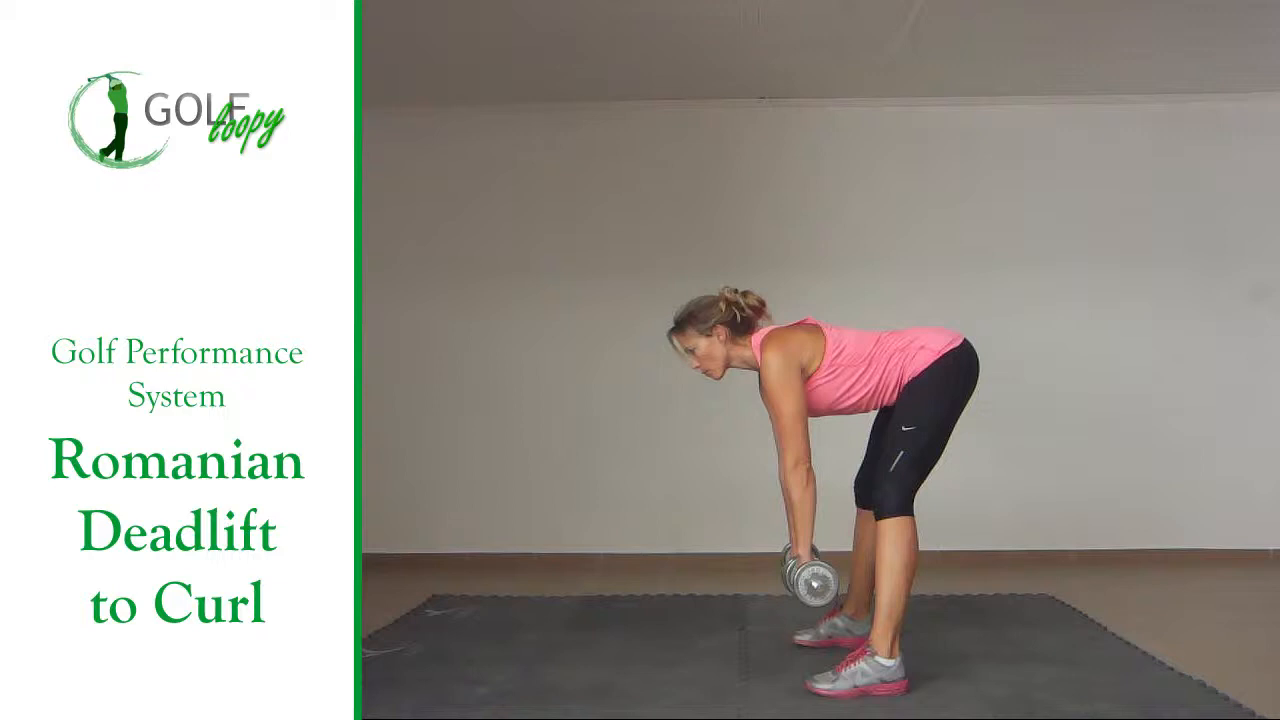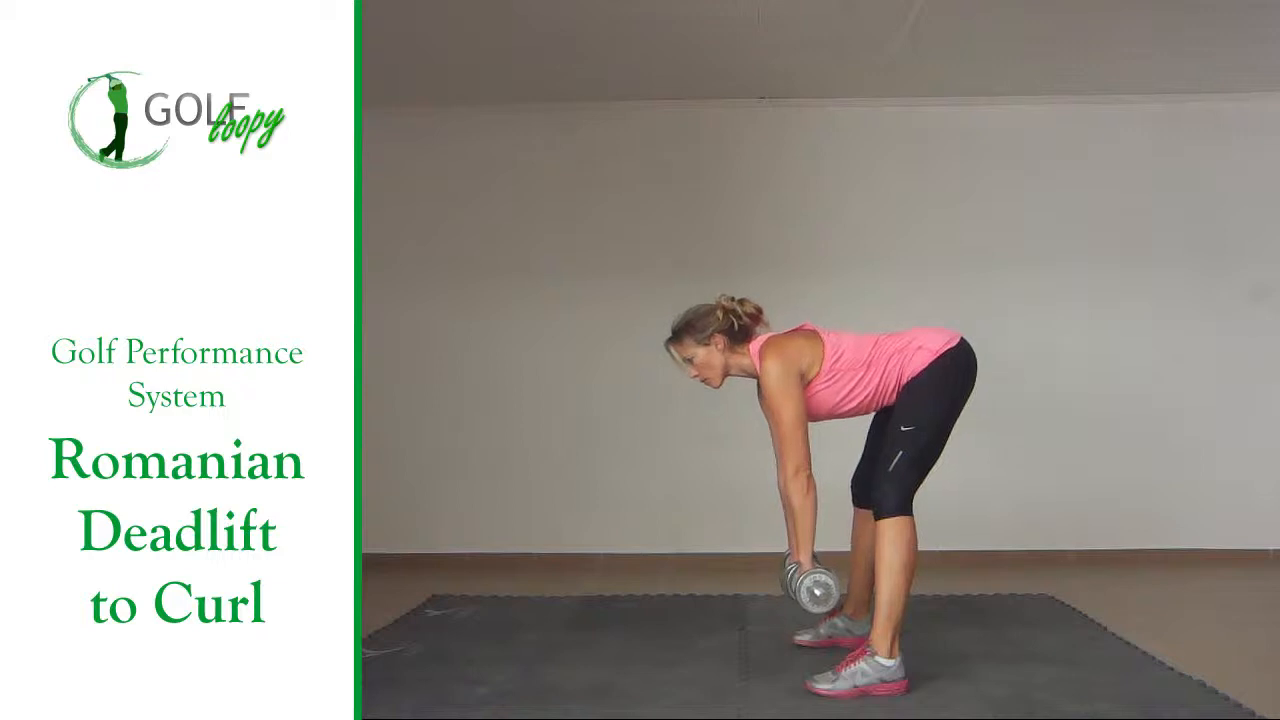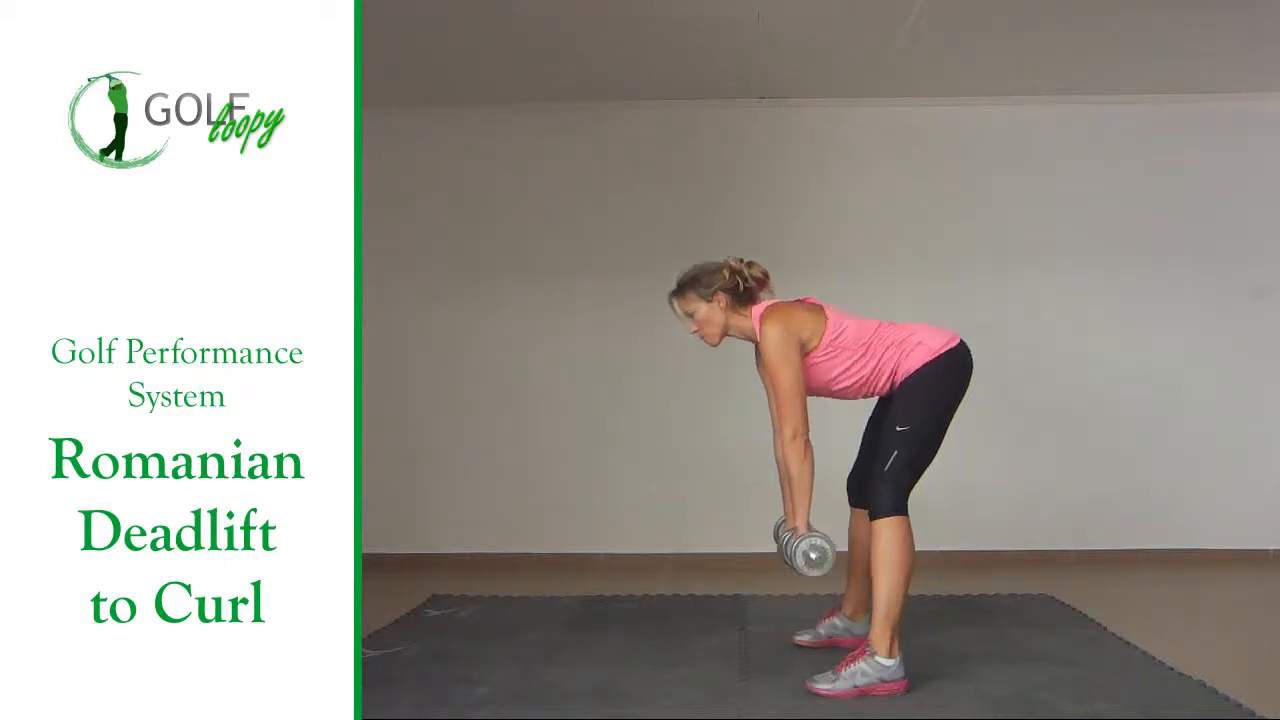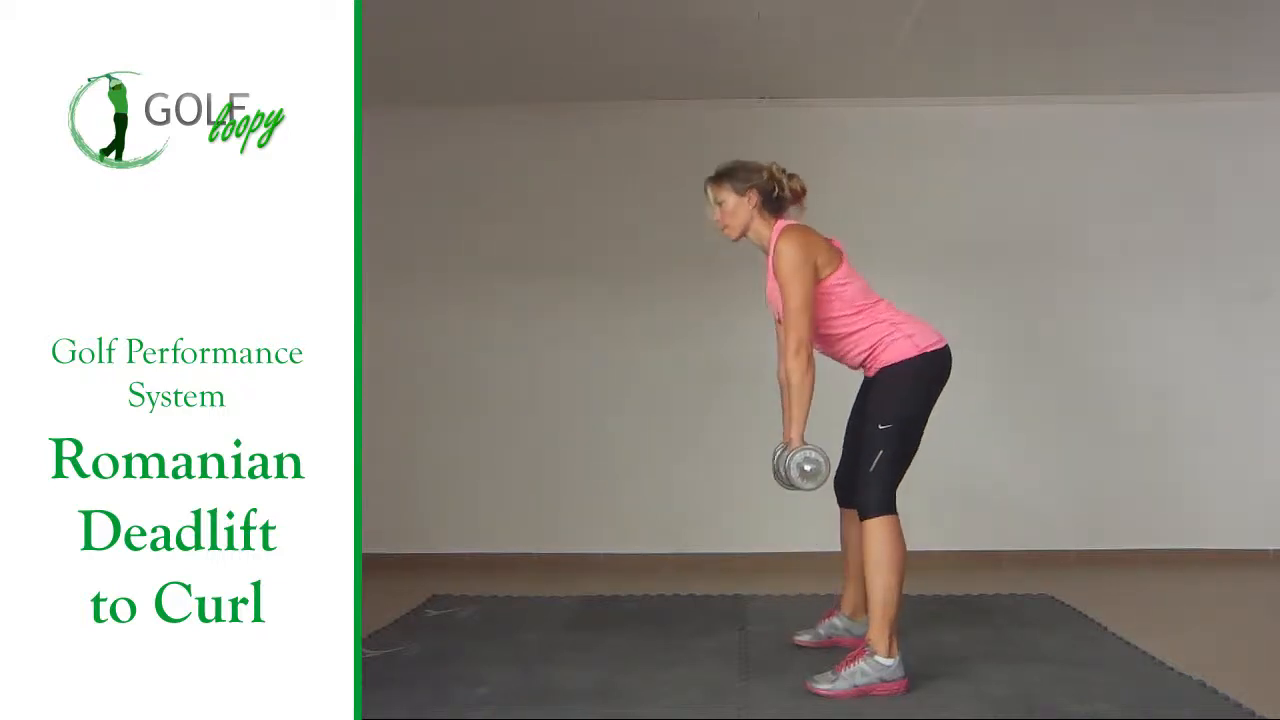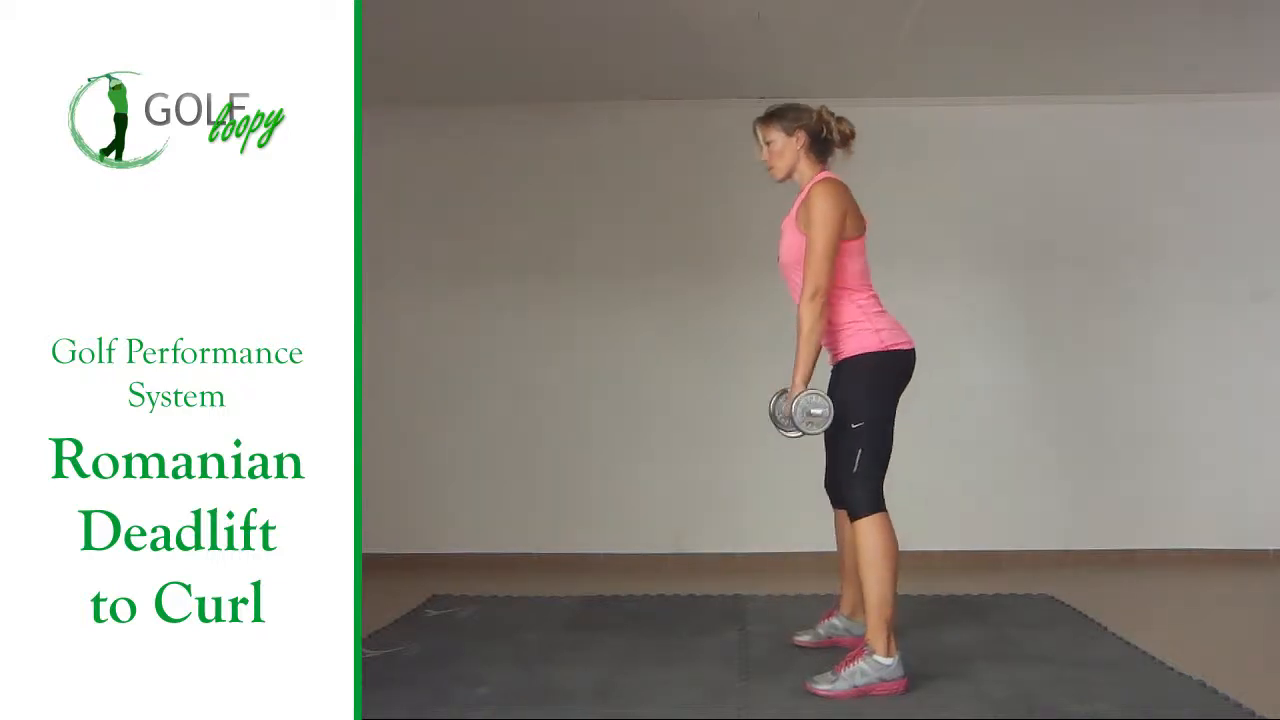
dt=0.4s
person 1, frame 1
left shoulder: (776, 353)
right shoulder: (770, 364)
left elbow: (799, 466)
right elbow: (788, 464)
left wrist: (803, 550)
right wrist: (797, 543)
left hip: (941, 365)
right hip: (919, 373)
left knee: (890, 494)
right knee: (870, 490)
left ankle: (884, 661)
right ankle: (854, 619)
person 1, frame 2
left shoulder: (775, 361)
right shoulder: (767, 373)
left elbow: (800, 474)
right elbow: (786, 472)
left wrist: (805, 558)
right wrist: (795, 550)
left hip: (939, 365)
right hip: (916, 374)
left knee: (889, 494)
right knee: (866, 489)
left ankle: (884, 660)
right ankle: (854, 619)
person 1, frame 3
left shoulder: (775, 325)
right shoulder: (764, 344)
left elbow: (798, 438)
right elbow: (783, 439)
left wrist: (801, 522)
right wrist: (791, 516)
left hip: (936, 364)
right hip: (912, 373)
left knee: (885, 495)
right knee: (861, 489)
left ankle: (884, 660)
right ankle: (854, 618)
person 1, frame 4
left shoulder: (792, 243)
right shoulder: (777, 254)
left elbow: (801, 350)
right elbow: (789, 355)
left wrist: (798, 438)
right wrist: (789, 437)
left hip: (911, 360)
right hip: (891, 367)
left knee: (871, 496)
right knee: (850, 488)
left ankle: (883, 660)
right ankle: (852, 617)
person 1, frame 5
left shoulder: (825, 193)
right shoulder: (810, 201)
left elbow: (818, 294)
right elbow: (814, 297)
left wrist: (798, 380)
right wrist: (804, 378)
left hip: (872, 356)
right hip: (856, 359)
left knee: (861, 495)
right knee: (842, 491)
left ankle: (882, 659)
right ankle: (851, 616)
